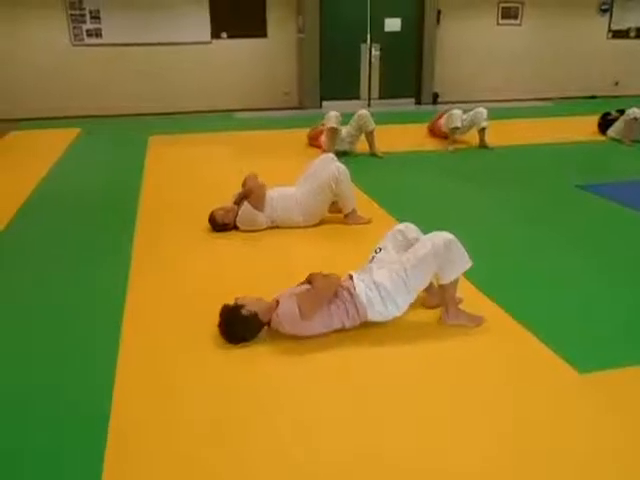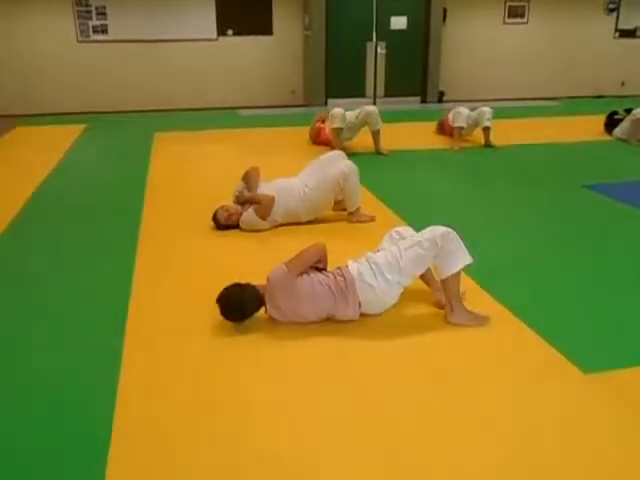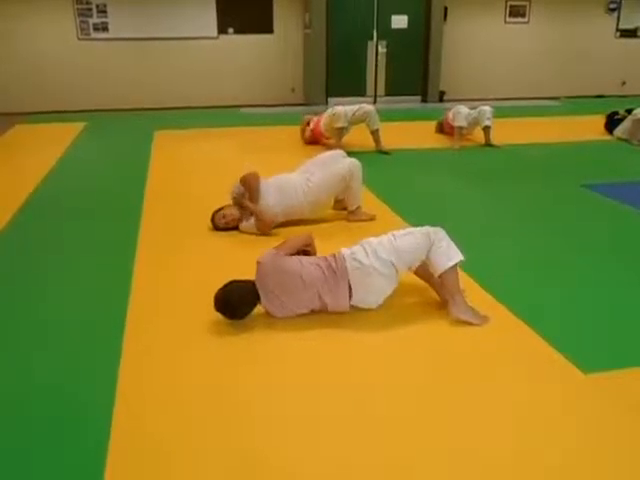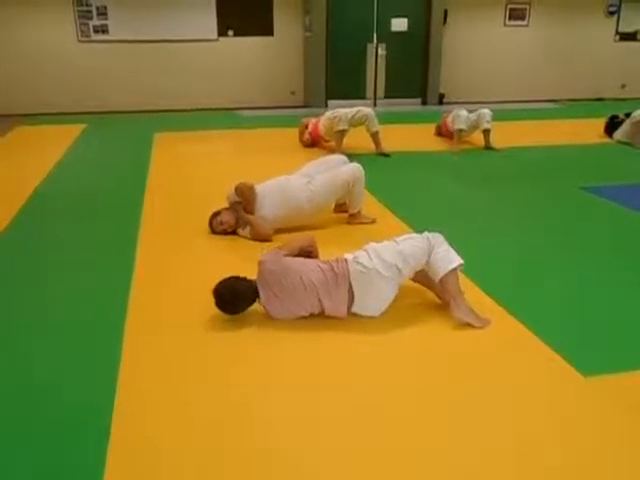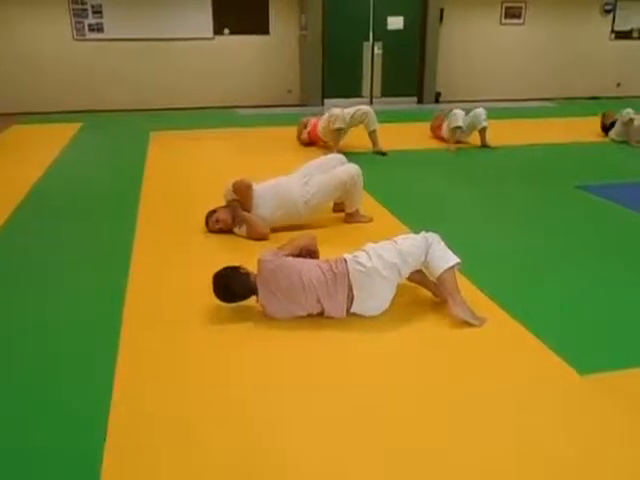
dt=0.5s
person 1, frame 1
left shoulder: (281, 311)
right shoulder: (288, 314)
left elbow: (314, 281)
right elbow: (331, 281)
left wrist: (314, 280)
right wrist: (320, 281)
left hip: (362, 284)
right hip: (376, 297)
left knee: (404, 230)
right knee: (444, 242)
left ankle: (433, 293)
right ankle: (452, 312)
person 1, frame 2
left shoulder: (277, 312)
right shoulder: (278, 282)
right elbow: (319, 248)
left wrist: (316, 270)
right wrist: (319, 266)
left hip: (362, 301)
right hip: (365, 282)
left knee: (401, 235)
right knee: (442, 235)
left ankle: (439, 291)
right ankle: (455, 309)
person 1, frame 3
left shoulder: (275, 310)
right shoulder: (267, 266)
right elbow: (306, 238)
left wrist: (308, 264)
left hip: (360, 295)
right hip: (358, 267)
left knee: (406, 246)
right knee: (434, 235)
left ankle: (443, 290)
right ankle: (457, 303)
person 1, frame 4
left shoulder: (274, 311)
right shoulder: (268, 266)
right elbow: (308, 240)
left hip: (361, 303)
right hip: (360, 273)
left knee: (408, 256)
right knee: (433, 241)
left ankle: (445, 294)
right ankle: (458, 303)
person 1, frame 5
left shoulder: (271, 310)
right shoulder: (268, 265)
right elbow: (309, 240)
left hip: (360, 303)
right hip: (359, 273)
left knee: (403, 260)
right knee: (428, 241)
left ankle: (442, 294)
right ankle: (455, 301)
person 2, frame 1
left shoulder: (240, 203)
right shoulder: (246, 218)
left elbow: (252, 177)
right elbow: (260, 187)
left wrist: (241, 194)
right wrist: (241, 196)
left hip: (298, 194)
right hip: (304, 207)
left knee: (329, 159)
right knee: (338, 171)
left ankle: (334, 204)
right ankle: (351, 215)
person 2, frame 2
left shoulder: (241, 193)
right shoulder: (248, 221)
left elbow: (253, 170)
right elbow: (269, 199)
left wrist: (250, 194)
right wrist: (250, 197)
left hip: (301, 183)
right hip: (307, 199)
left knee: (337, 156)
right knee: (347, 168)
left ankle: (339, 202)
right ankle: (354, 213)
person 2, frame 3
left shoulder: (238, 192)
right shoulder: (246, 224)
left elbow: (252, 176)
right elbow: (270, 221)
right wrist: (250, 206)
left hip: (299, 178)
right hip: (307, 195)
left knee: (339, 155)
right knee: (352, 165)
left ankle: (339, 201)
right ankle: (354, 212)
person 2, frame 4
left shoulder: (234, 198)
right shoulder: (245, 229)
right elbow: (267, 233)
right wrist: (247, 216)
left hip: (298, 181)
right hip: (308, 197)
left knee: (340, 160)
right knee: (355, 171)
left ankle: (340, 204)
right ankle: (355, 215)
person 2, frame 5
left shoulder: (231, 196)
right shoulder: (241, 227)
left elbow: (243, 184)
right elbow: (263, 232)
right wrist: (244, 214)
left hip: (296, 181)
right hip: (304, 200)
left knee: (338, 159)
right knee: (353, 172)
left ankle: (339, 203)
right ankle: (352, 214)
